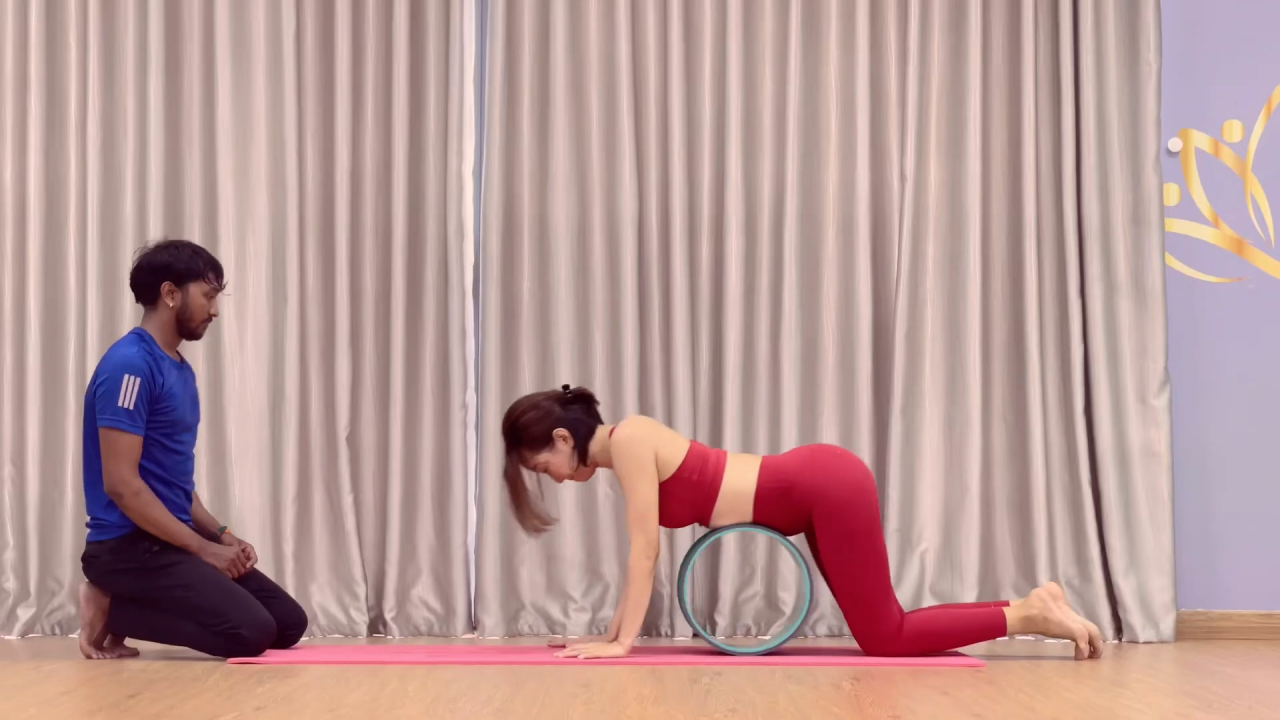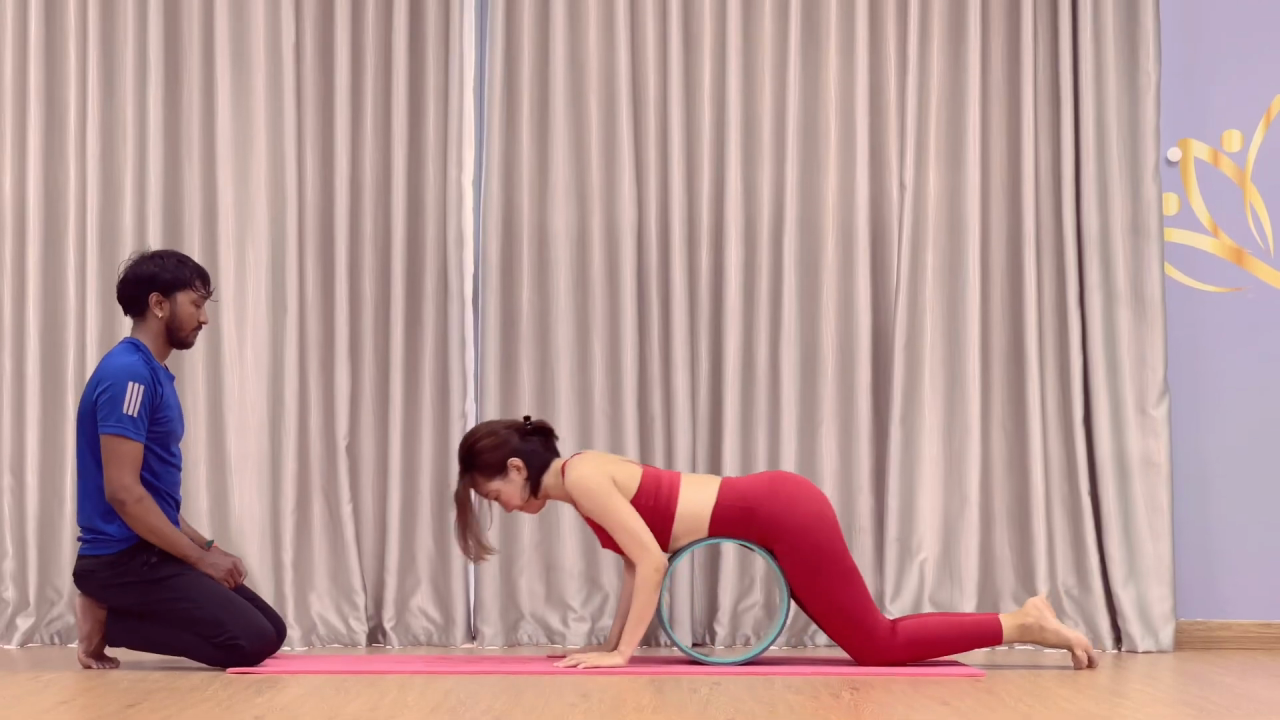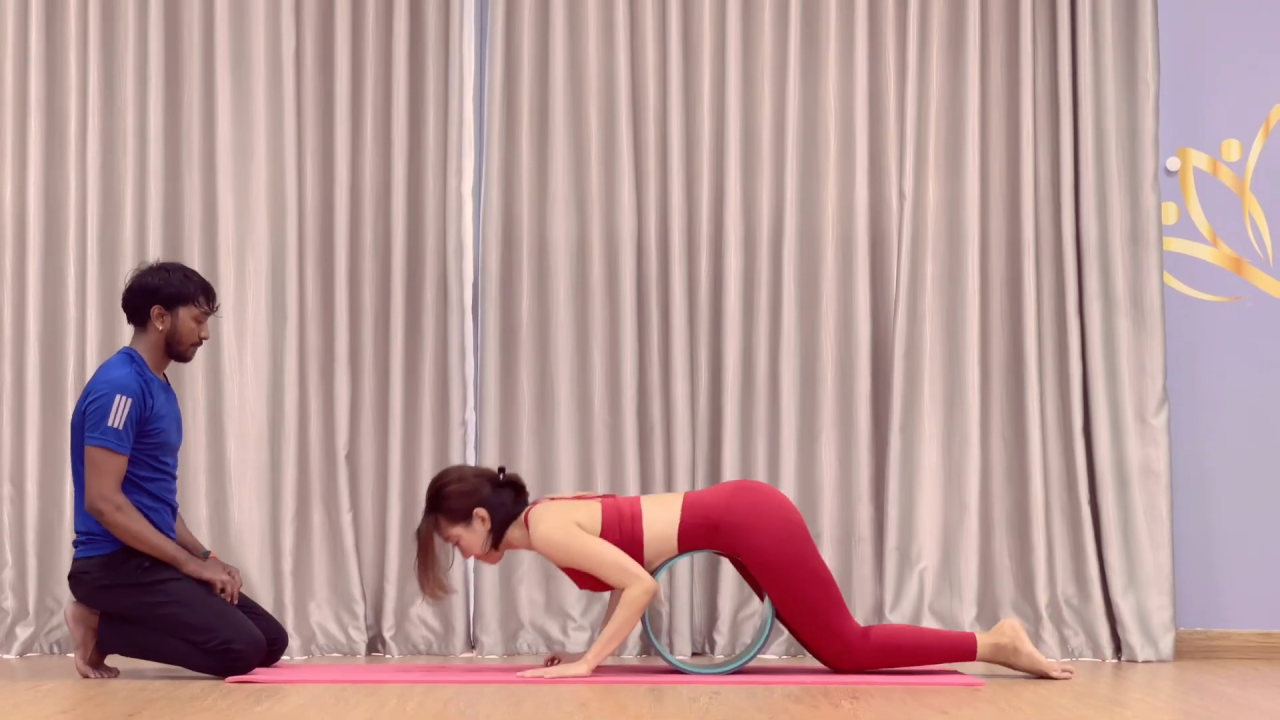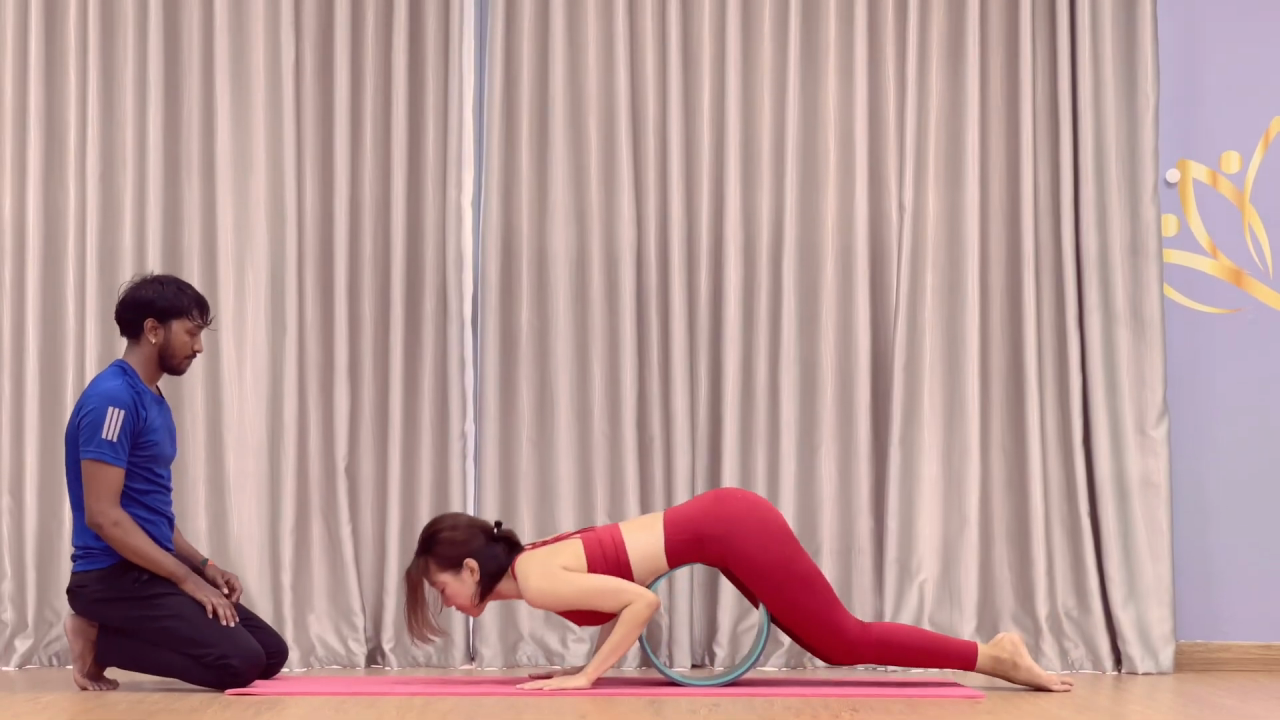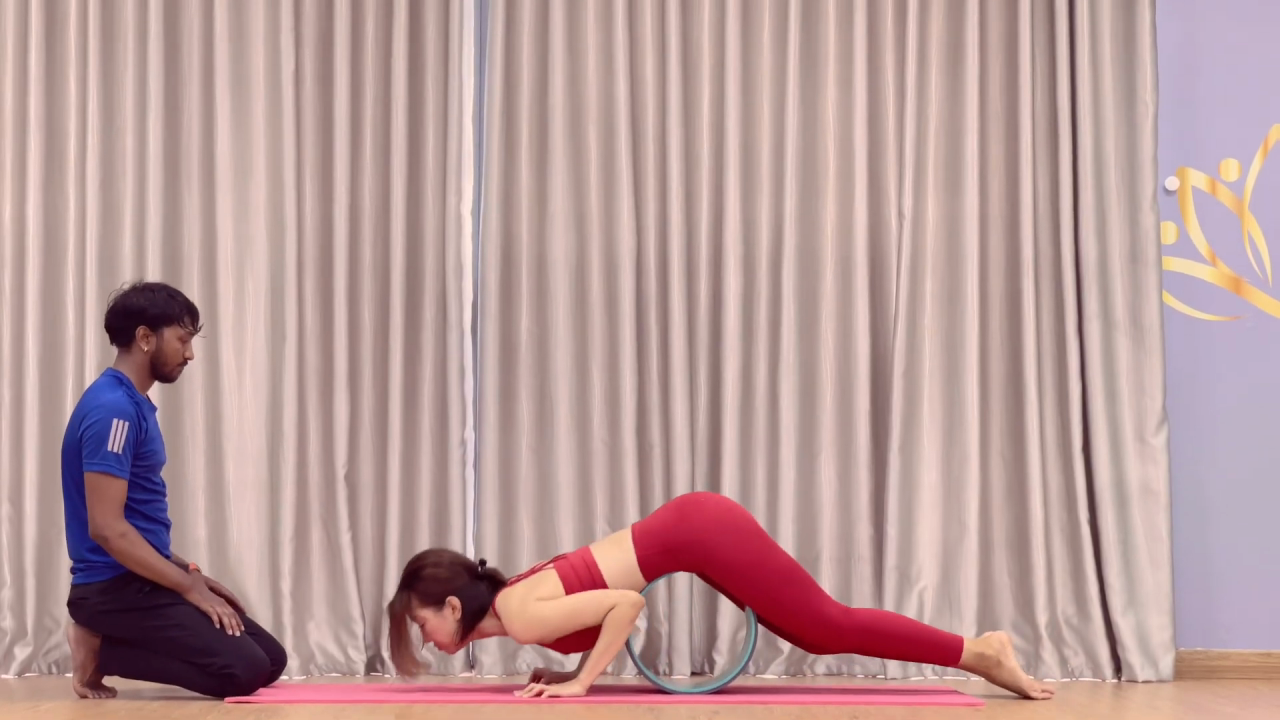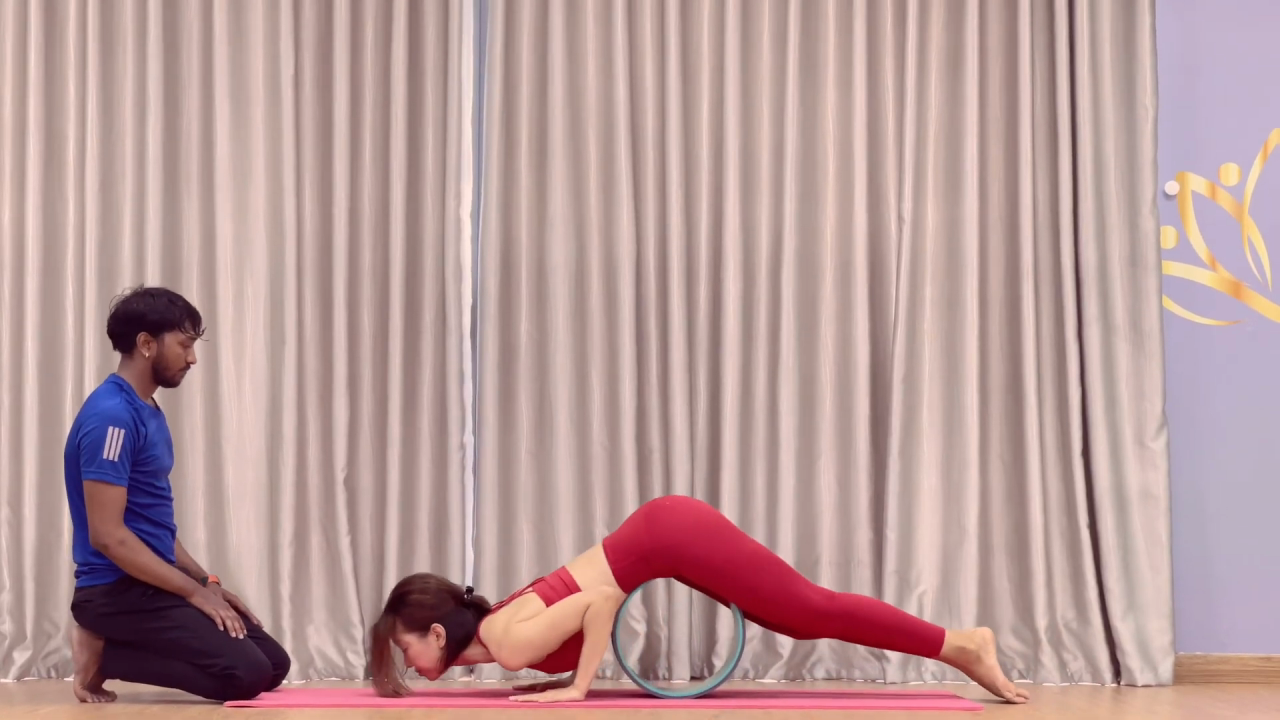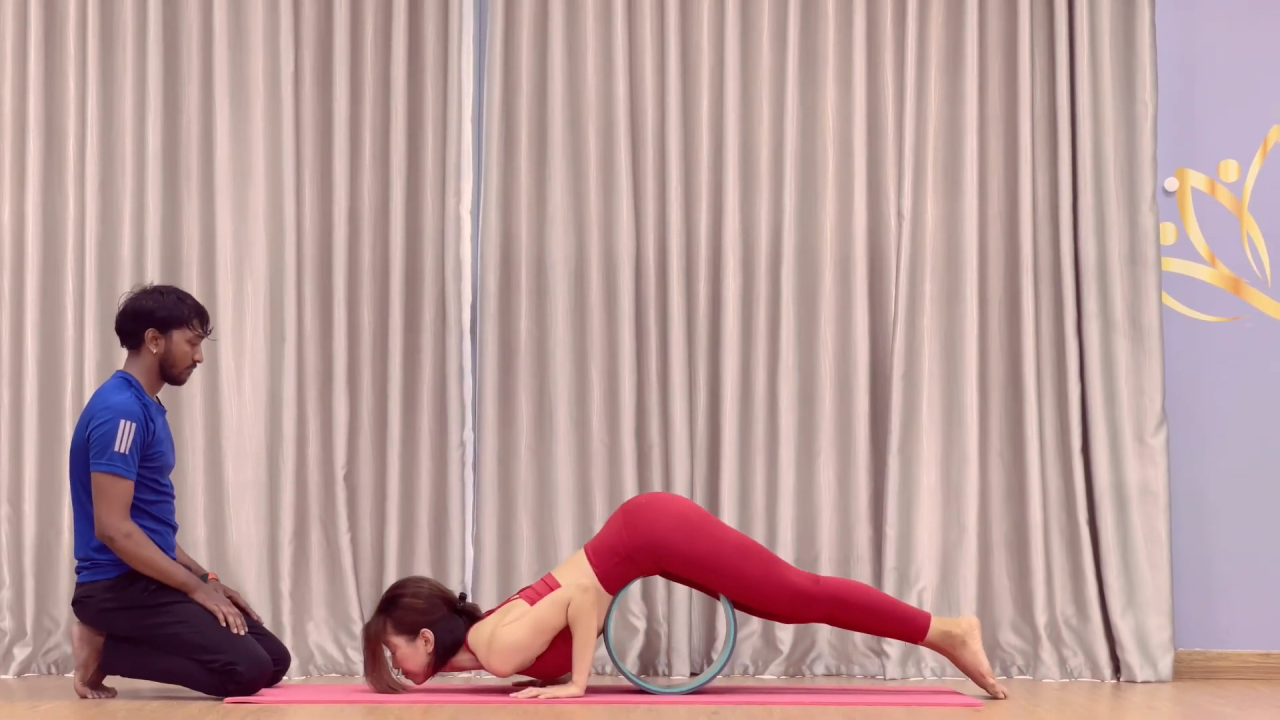
dt=0.4s
person 1, frame 1
left shoulder: (626, 440)
right shoulder: (626, 448)
left elbow: (646, 548)
right elbow: (647, 547)
left wrist: (623, 641)
right wrist: (616, 632)
left hip: (828, 487)
right hip: (819, 485)
left knee: (887, 640)
right knee: (886, 632)
left ankle: (1033, 615)
right ankle: (1031, 607)
person 1, frame 2
left shoulder: (580, 478)
right shoulder: (585, 476)
left elbow: (651, 560)
right elbow: (637, 560)
left wrist: (623, 652)
right wrist: (612, 642)
left hip: (782, 516)
right hip: (776, 509)
left knee: (878, 647)
right knee: (871, 641)
left ankle: (1024, 624)
right ankle: (1018, 622)
person 1, frame 3
left shoulder: (546, 532)
right shoulder: (549, 516)
left elbow: (640, 585)
right elbow: (627, 573)
left wrist: (588, 662)
right wrist: (592, 651)
left hip: (749, 522)
right hip: (744, 513)
left knee: (848, 649)
right knee: (835, 651)
left ankle: (997, 643)
right ankle: (992, 640)
person 1, frame 4
left shoulder: (535, 582)
right shoulder: (533, 561)
left elbow: (642, 601)
right elbow: (622, 592)
left wrist: (586, 675)
right wrist: (591, 667)
left hip: (733, 530)
right hip: (726, 520)
left knee: (846, 642)
right knee: (833, 646)
left ankle: (995, 655)
right ankle: (989, 651)
person 1, frame 5
left shoulder: (520, 619)
right shoulder: (512, 597)
left elbow: (624, 603)
left wrist: (581, 682)
right wrist: (573, 673)
left hip: (702, 534)
right hip: (695, 526)
left knee: (830, 626)
right knee: (817, 635)
left ankle: (978, 653)
right ankle: (976, 652)
person 1, frame 6
left shoulder: (511, 644)
right shoulder: (497, 626)
left elbow: (597, 603)
left wrist: (577, 687)
right wrist: (561, 677)
left hip: (673, 537)
right hip: (666, 532)
left knee: (814, 611)
right knee: (804, 615)
left ankle: (961, 645)
right ankle: (957, 645)
person 1, frame 7
left shoulder: (499, 653)
right shoulder: (485, 637)
left elbow: (579, 592)
left wrist: (575, 682)
right wrist: (565, 671)
left hip: (654, 532)
right hip: (648, 531)
left knee: (800, 596)
right knee: (792, 602)
left ankle: (946, 632)
right ankle: (944, 633)
person 2, frame 1
left shoulder: (180, 370)
right shoulder: (129, 365)
right elbow: (121, 484)
left wrist: (220, 535)
right wrist: (203, 548)
left hip: (164, 539)
right hip: (129, 546)
left knee: (289, 623)
right knee: (251, 633)
left ankle: (123, 605)
right ankle: (112, 609)
person 2, frame 2
left shoulder: (155, 374)
right shoulder: (128, 373)
right elbow: (122, 492)
left wrist: (207, 548)
right wrist: (201, 558)
left hip: (148, 551)
right hip: (123, 559)
left knee: (271, 633)
right knee: (251, 643)
left ankle: (115, 615)
right ankle: (108, 620)
person 2, frame 3
left shoulder: (163, 390)
right shoulder: (120, 385)
right elbow: (103, 501)
left wrist: (205, 557)
right wrist: (190, 562)
left hip: (151, 557)
right hip: (116, 563)
left knee: (271, 641)
right knee: (240, 649)
left ankle: (109, 622)
right ankle: (99, 626)
person 2, frame 4
left shoulder: (154, 401)
right shoulder: (112, 397)
right elbow: (103, 515)
left wrist: (202, 565)
right wrist: (188, 579)
left hip: (145, 571)
right hip: (114, 576)
left knee: (271, 653)
right knee: (239, 662)
left ankle: (106, 633)
right ankle: (98, 640)
person 2, frame 5
left shoulder: (136, 405)
right shoulder: (112, 408)
right elbow: (108, 528)
left wrist: (189, 572)
right wrist: (190, 587)
left hip: (141, 580)
right hip: (115, 588)
left knee: (270, 660)
right knee: (245, 670)
left ankle: (108, 643)
right ankle: (101, 652)
person 2, frame 6
left shoulder: (149, 412)
right shoulder: (111, 416)
right elbow: (108, 536)
left wrist: (207, 583)
right wrist: (195, 592)
left hip: (148, 583)
right hip: (119, 590)
left knee: (273, 664)
right knee: (246, 674)
left ankle: (109, 647)
right ankle: (103, 656)
person 2, frame 7
left shoulder: (147, 408)
right shoulder: (120, 410)
right elbow: (114, 529)
left wrist: (205, 580)
right wrist: (197, 587)
left hip: (147, 579)
right hip: (120, 586)
left knee: (274, 661)
right knee: (247, 669)
left ankle: (109, 643)
right ankle: (103, 650)
